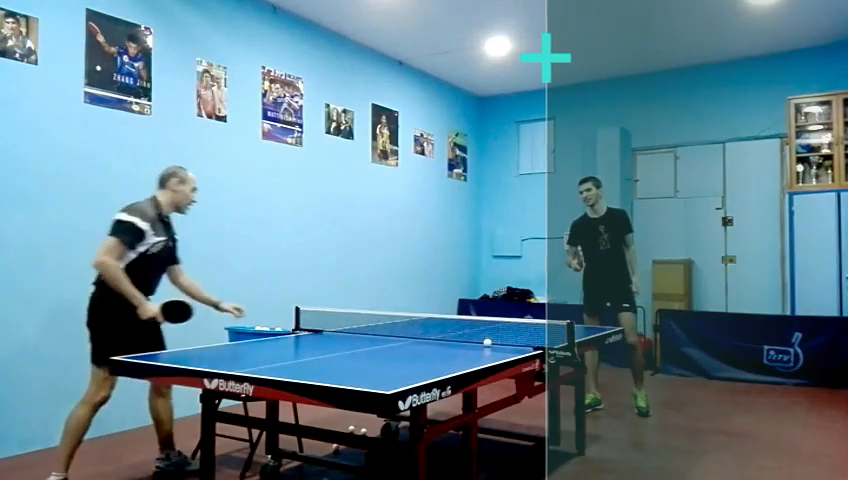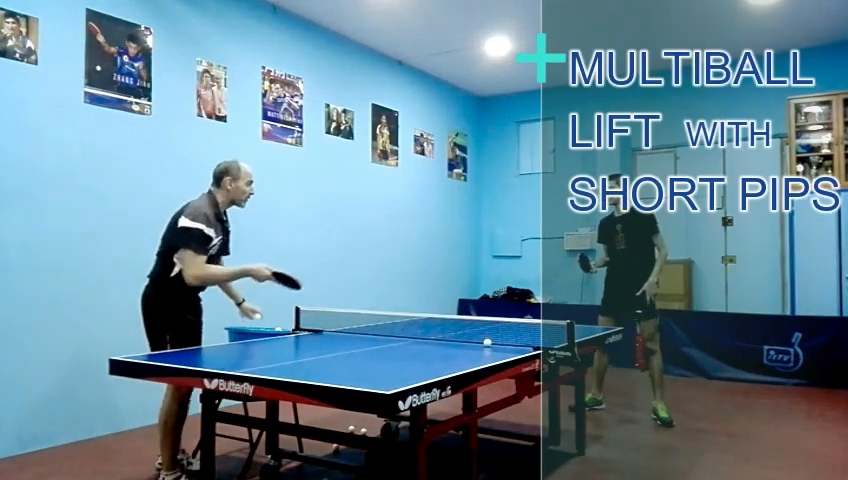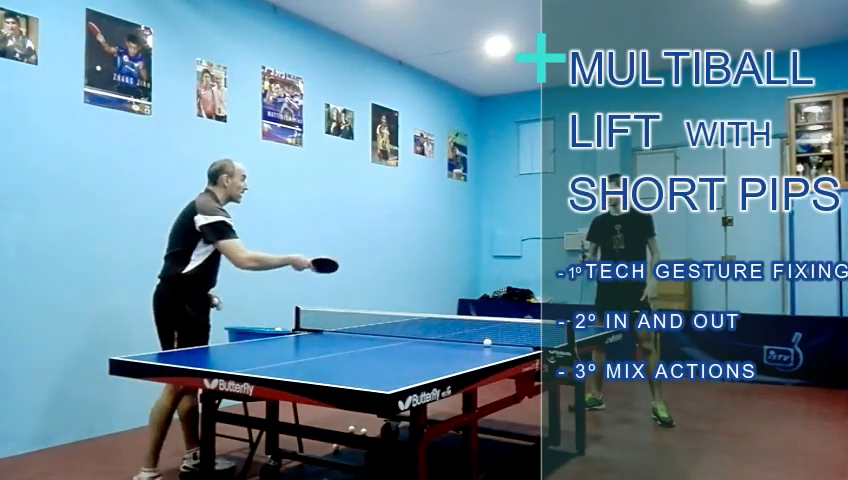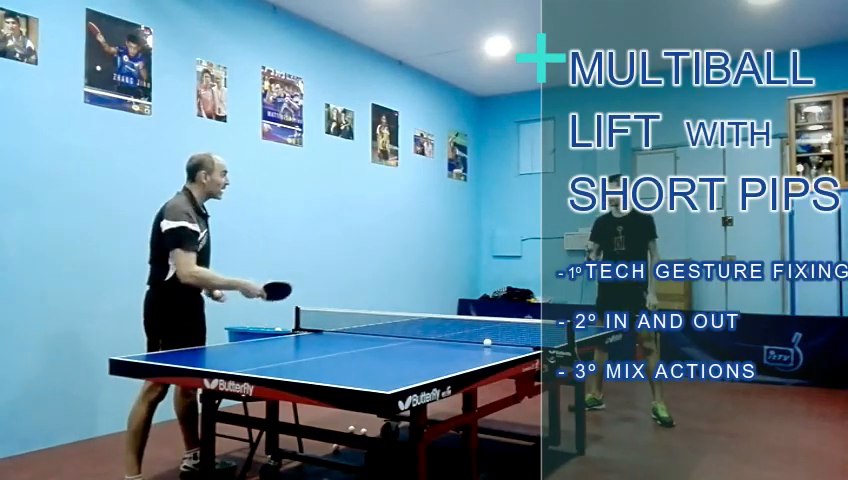
dt=1s
person 1, frame 1
left shoulder: (167, 229)
right shoulder: (137, 215)
left elbow: (180, 278)
right elbow: (103, 262)
left wrist: (218, 304)
right wrist: (141, 302)
left hip: (144, 314)
right hip: (113, 312)
left knee: (163, 383)
right knee: (99, 393)
person 1, frame 2
left shoulder: (220, 219)
right shoulder: (198, 215)
right elbow: (194, 274)
left wrist: (239, 301)
right wrist: (248, 271)
left hip: (186, 304)
right hip: (165, 304)
left knee: (185, 381)
right knee: (179, 385)
person 1, frame 3
left shoulder: (206, 209)
right shoulder: (209, 210)
right elbow: (243, 259)
left wrist: (206, 292)
right wrist: (290, 260)
left hip: (189, 302)
right hip: (178, 303)
right knee: (177, 383)
person 1, frame 4
left shoulder: (197, 211)
right shoulder: (178, 212)
right elbow: (187, 273)
left wrist: (209, 289)
right wrist: (240, 285)
left hip: (189, 308)
right hip: (168, 310)
left knee: (189, 383)
right knee: (155, 387)
person 2, frame 1
left shoulder: (619, 216)
right shoulder: (578, 225)
left elbow: (629, 247)
right elbow: (570, 255)
left wrist: (635, 277)
right wrist: (574, 263)
left hip: (620, 285)
right hip: (593, 287)
left knee: (632, 341)
left ankle: (640, 392)
right ankle: (593, 394)
person 2, frame 2
left shoulder: (644, 216)
right shoulder: (605, 223)
left elbow: (662, 250)
left wrist: (652, 279)
right wrist: (594, 265)
left hip: (640, 289)
right hip: (613, 290)
left knee: (651, 345)
left ankle: (658, 404)
right ankle: (595, 395)
person 2, frame 3
left shoulder: (641, 218)
right shoulder: (599, 222)
left elbow: (654, 252)
right elbow: (592, 254)
left wrist: (652, 281)
right wrist: (587, 260)
left hip: (636, 291)
right hip: (607, 290)
left knee: (648, 345)
right knee: (599, 343)
left ankle: (658, 404)
right ankle: (595, 396)
person 2, frame 4
left shoulder: (643, 219)
right shoulder: (601, 223)
left elbow: (654, 256)
right elbow: (594, 254)
left wrist: (652, 291)
right wrist: (592, 258)
left hip: (637, 291)
right hip: (608, 291)
left knee: (649, 345)
right knee: (600, 343)
left ankle: (658, 404)
right ankle: (594, 395)
